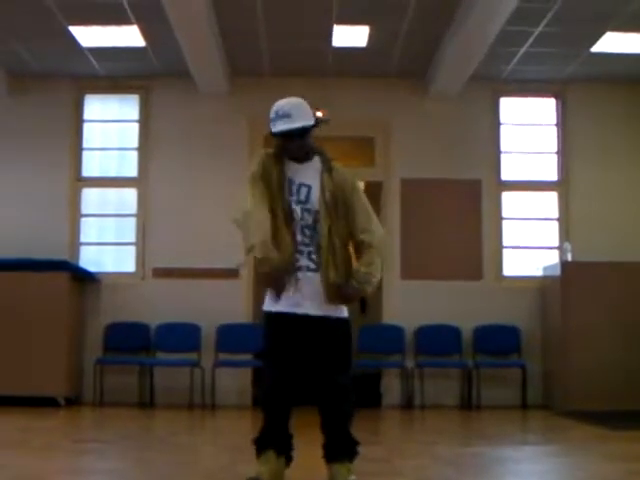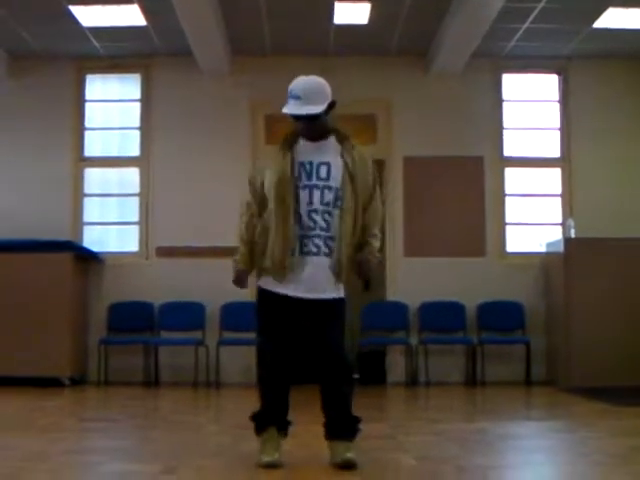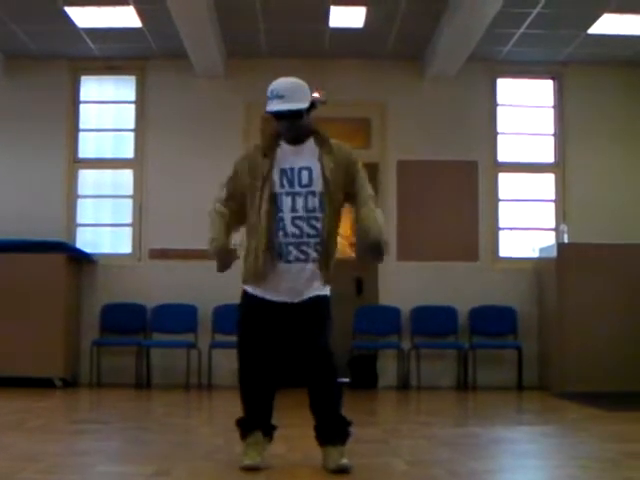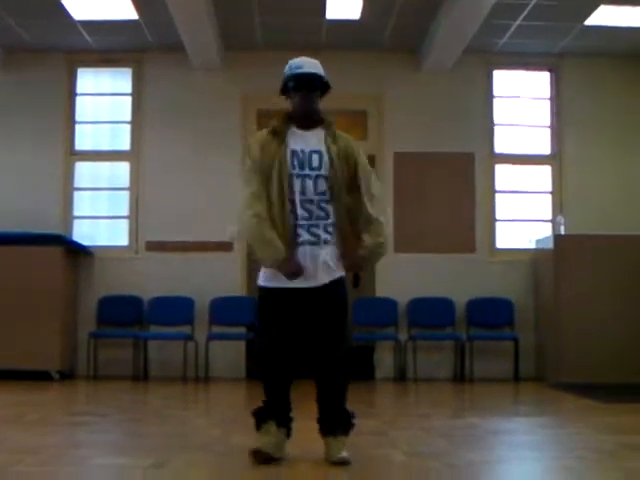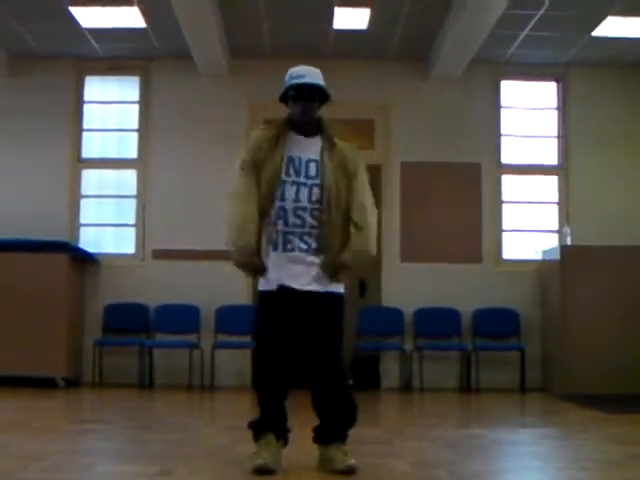
dt=1s
person 1, frame 1
left shoulder: (339, 178)
right shoulder: (266, 168)
left elbow: (368, 233)
right elbow: (252, 218)
left wrist: (362, 281)
right wrist: (266, 258)
left hip: (330, 303)
right hip: (283, 302)
left knee: (335, 389)
right knee: (277, 388)
person 1, frame 2
left shoulder: (355, 159)
right shoulder: (277, 158)
left elbow: (370, 213)
right elbow: (255, 211)
left wrist: (368, 253)
right wrist: (244, 261)
left hip: (328, 284)
right hip: (278, 282)
left knee: (333, 363)
right knee: (273, 363)
left ankle: (341, 440)
right ankle: (271, 436)
person 1, frame 3
left shoulder: (337, 157)
right shoulder: (256, 159)
left elbow: (363, 198)
right elbow: (227, 204)
left wrist: (373, 234)
right wrist: (219, 243)
left hip: (312, 285)
right hip: (263, 284)
left knee: (320, 365)
right knee: (255, 367)
left ankle: (333, 444)
right ankle: (256, 439)
person 1, frame 4
left shoulder: (342, 145)
right shoulder: (265, 144)
left elbow: (366, 198)
right elbow: (256, 207)
left wrist: (371, 247)
right wrist: (276, 255)
left hip: (329, 270)
right hip: (279, 273)
left knee: (331, 359)
right knee: (275, 358)
left ankle: (335, 435)
right ankle: (272, 431)
person 1, frame 5
left shoulder: (342, 155)
right shoulder: (264, 142)
left elbow: (361, 207)
right elbow: (245, 196)
left wrist: (355, 254)
right wrist: (243, 248)
left hip: (324, 277)
right hip: (275, 275)
left knee: (328, 364)
right knee: (270, 363)
left ankle: (333, 443)
right ankle: (270, 440)
